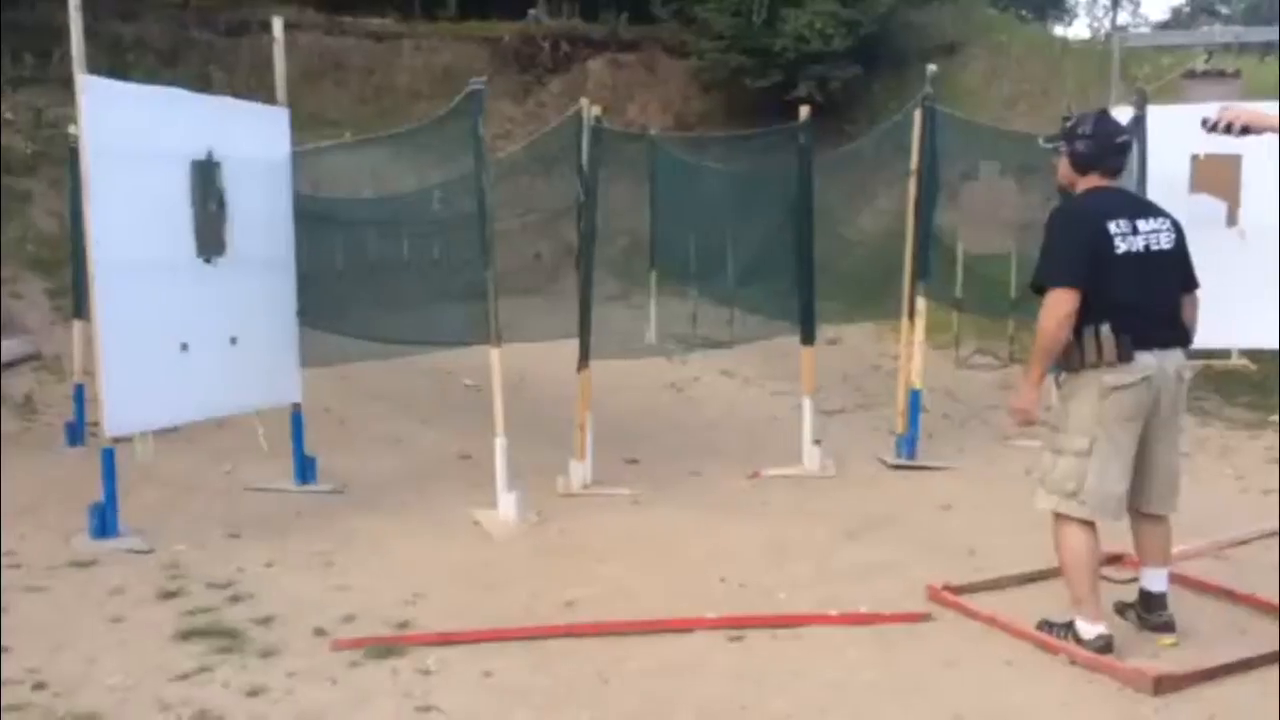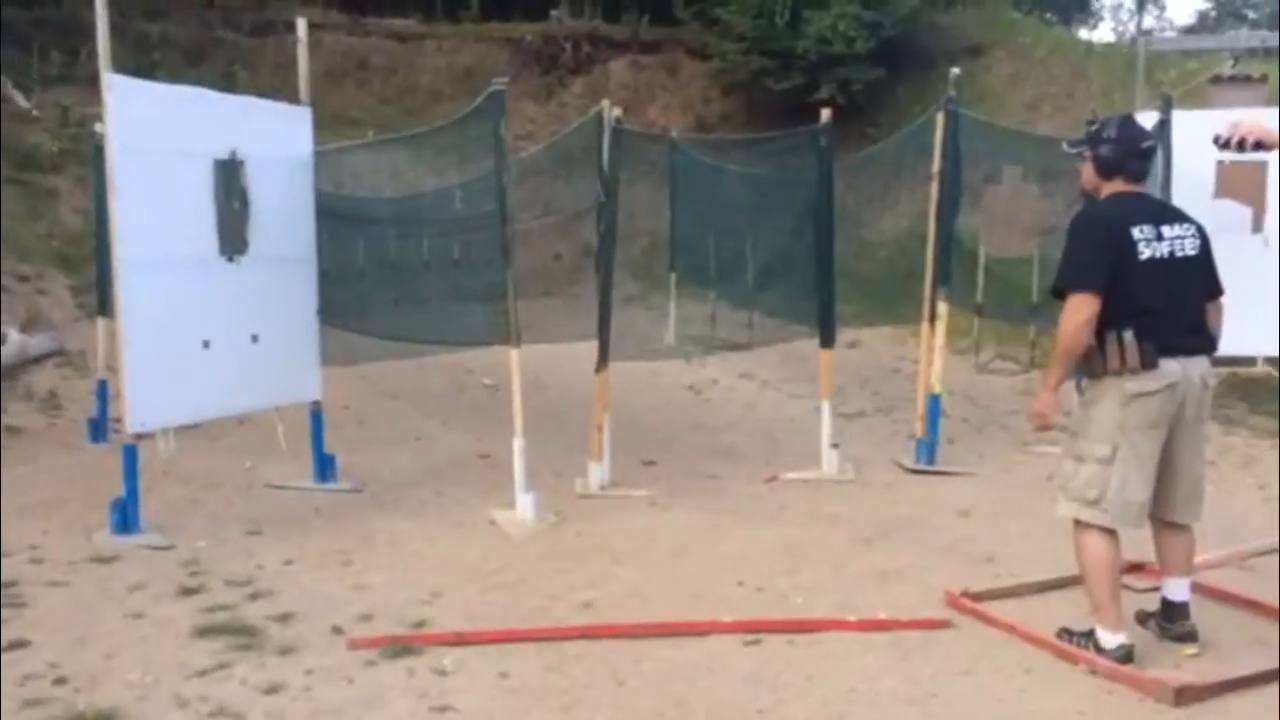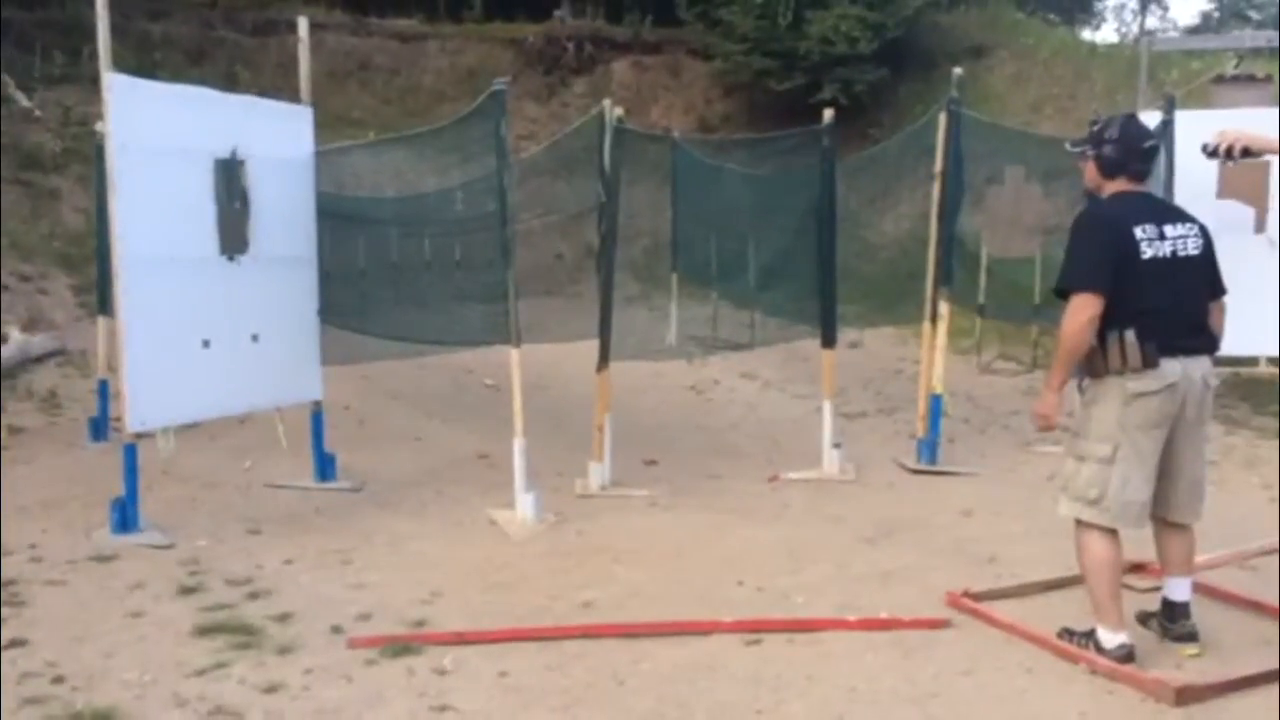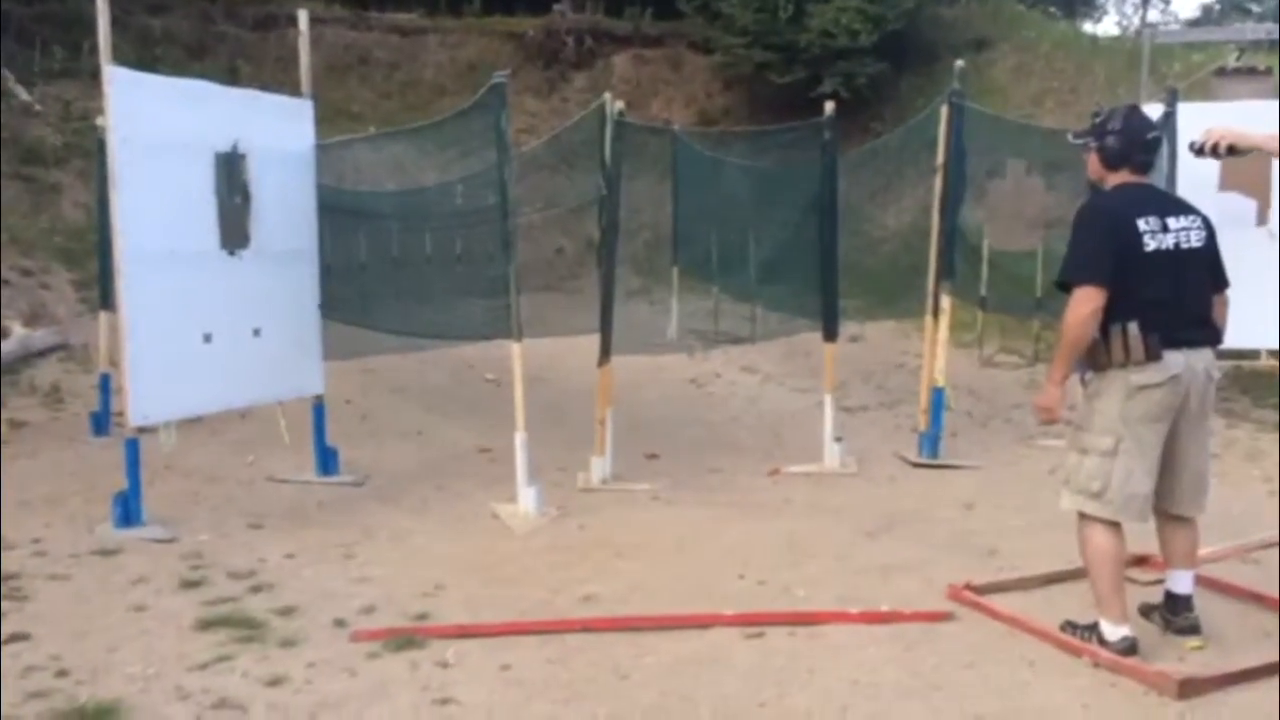
dt=0.4s
person 1, frame 1
left shoulder: (1075, 216)
right shoulder: (1161, 218)
left elbow: (1062, 309)
right elbow: (1188, 303)
left wrist: (1031, 381)
left hip: (1108, 373)
right hip: (1166, 367)
left knee: (1072, 502)
right knee: (1151, 495)
left ankle: (1089, 626)
right ankle: (1154, 603)
person 1, frame 2
left shoulder: (1098, 220)
right shoulder: (1186, 224)
left elbow: (1082, 314)
right elbow: (1213, 310)
left wrist: (1049, 386)
left hip: (1131, 379)
right hip: (1191, 374)
left knee: (1093, 510)
right knee: (1174, 505)
left ankle: (1109, 636)
right ankle: (1176, 613)
person 1, frame 3
left shoulder: (1100, 220)
right shoulder: (1189, 224)
left elbow: (1085, 313)
right elbow: (1215, 311)
left wrist: (1052, 387)
left hip: (1132, 379)
right hip: (1192, 374)
left knee: (1094, 510)
right knee: (1175, 505)
left ankle: (1110, 636)
right ankle: (1177, 613)
person 1, frame 4
left shoulder: (1103, 212)
right shoulder: (1191, 216)
left elbow: (1088, 306)
right elbow: (1218, 303)
left wrist: (1055, 379)
left hip: (1136, 372)
right hip: (1195, 366)
left knee: (1097, 503)
right knee: (1178, 498)
left ankle: (1112, 629)
right ankle: (1179, 605)
